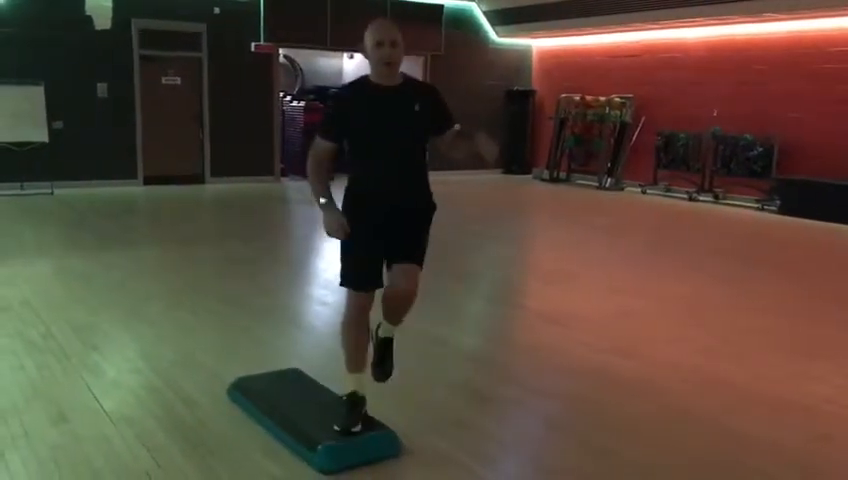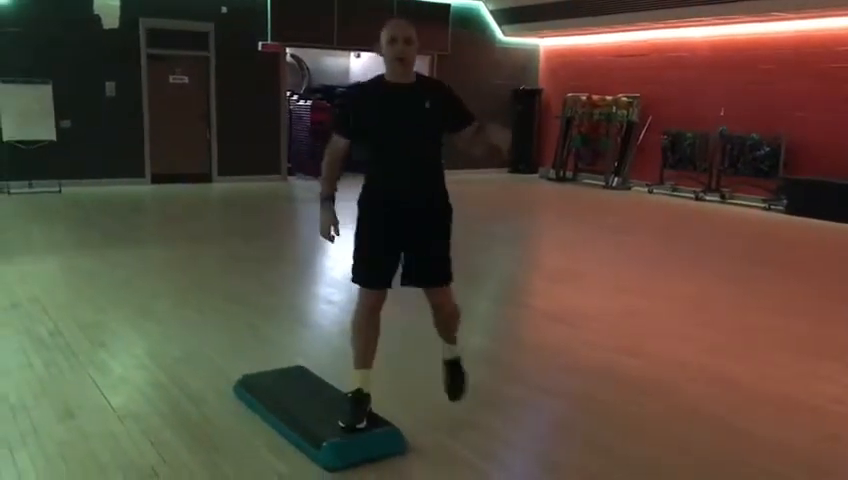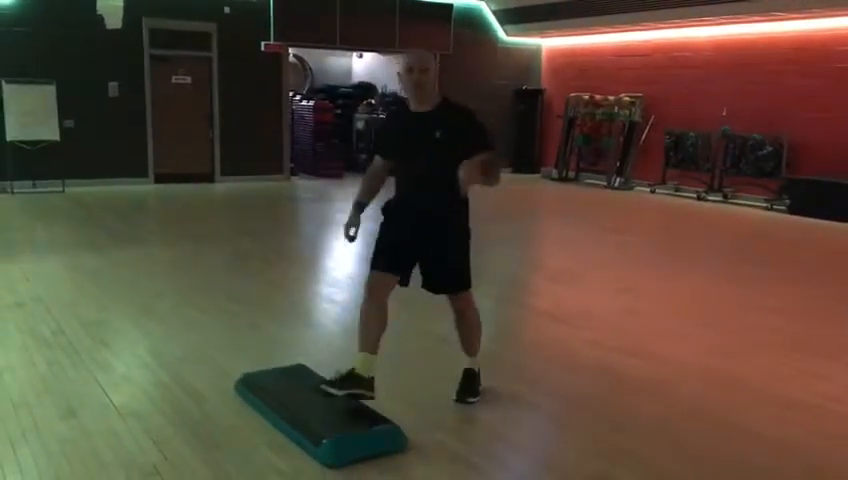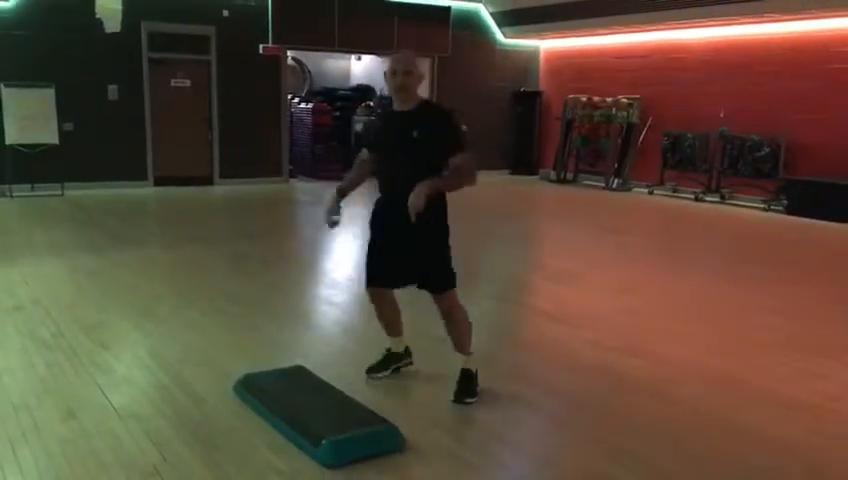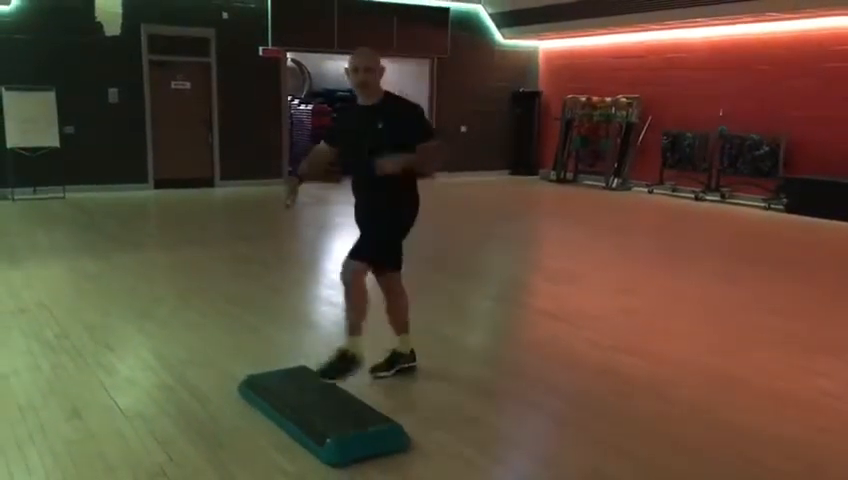
dt=0.3s
person 1, frame 1
left shoulder: (423, 96)
right shoulder: (348, 98)
left elbow: (450, 143)
right elbow: (319, 156)
left wrist: (477, 145)
right wrist: (326, 204)
left hip: (413, 208)
right hip: (362, 211)
left knee: (402, 286)
right knee: (358, 300)
left ankle: (386, 334)
right ankle: (355, 394)
person 1, frame 2
left shoulder: (438, 94)
right shoulder: (363, 96)
left elbow: (469, 139)
right elbow: (336, 151)
left wrist: (493, 136)
right wrist: (327, 202)
left hip: (428, 210)
right hip: (378, 209)
left knee: (440, 296)
right knee: (369, 298)
left ankle: (450, 354)
right ankle: (361, 392)
person 1, frame 3
left shoulder: (460, 120)
right shoulder: (394, 123)
left elbow: (492, 173)
right elbow: (378, 170)
left wrist: (476, 170)
right wrist: (357, 210)
left hip: (447, 222)
right hip: (402, 215)
left knee: (460, 299)
right knee: (376, 285)
left ankle: (472, 370)
right ankle: (362, 374)
person 1, frame 4
left shoulder: (439, 120)
right shoulder: (383, 121)
left elbow: (467, 173)
right elbow: (367, 162)
left wrist: (430, 185)
right wrist: (339, 194)
left hip: (425, 220)
right hip: (387, 216)
left knee: (444, 297)
right knee: (378, 290)
left ankle: (467, 370)
right ankle: (398, 351)
person 1, frame 5
left shoulder: (404, 112)
right shoulder: (348, 116)
left elbow: (429, 161)
right elbow: (323, 154)
left wrist: (404, 161)
right wrist: (297, 178)
left hip: (396, 206)
right hip: (367, 206)
left knee: (351, 272)
right knee: (388, 278)
left ankle: (351, 352)
right ankle: (404, 352)
